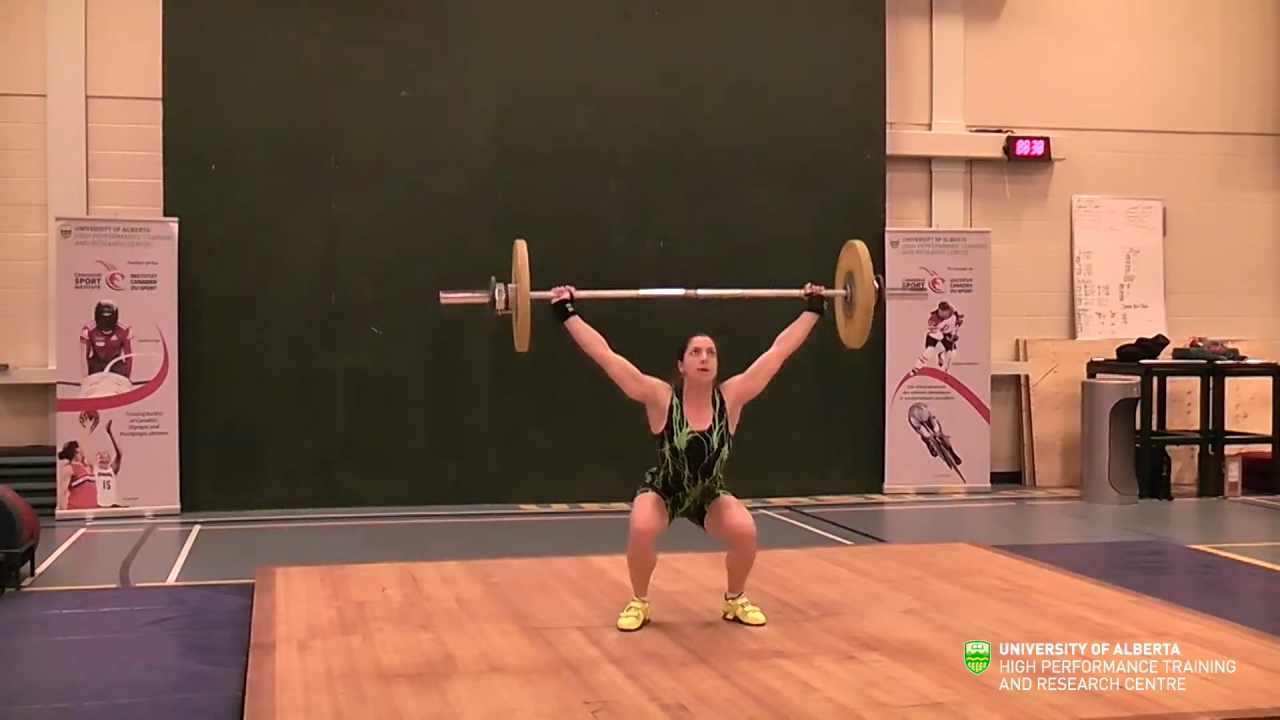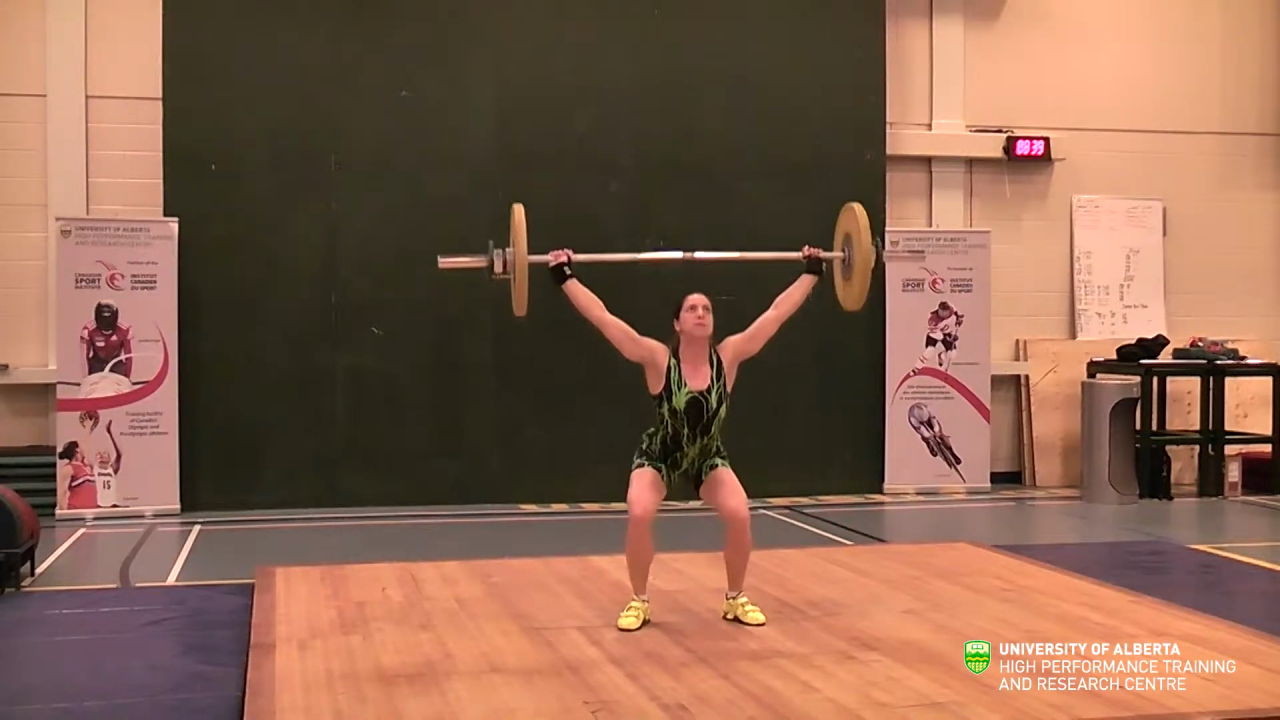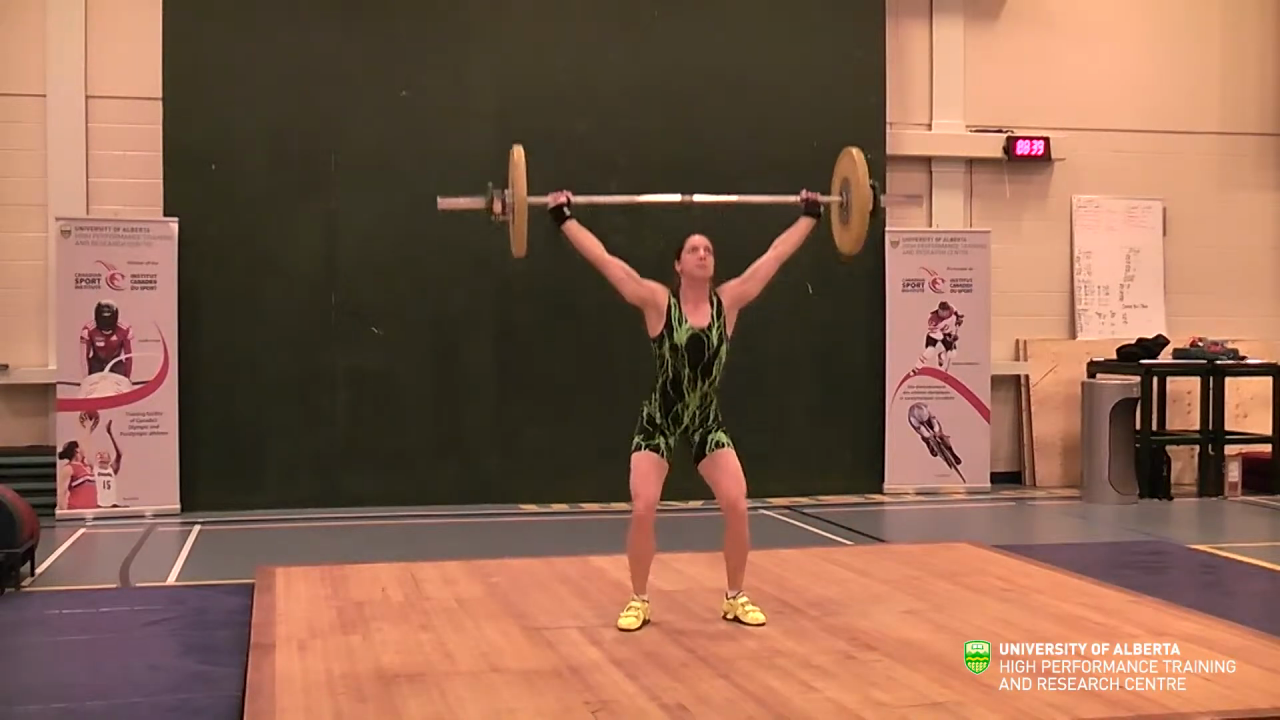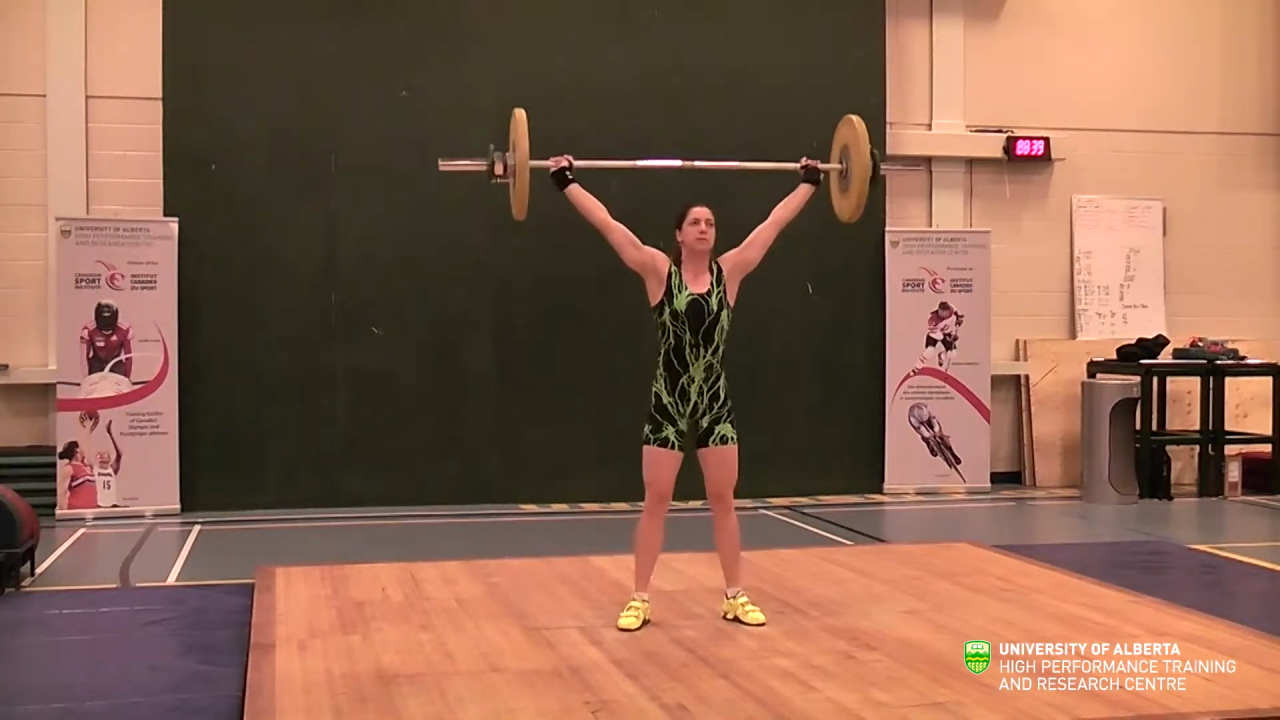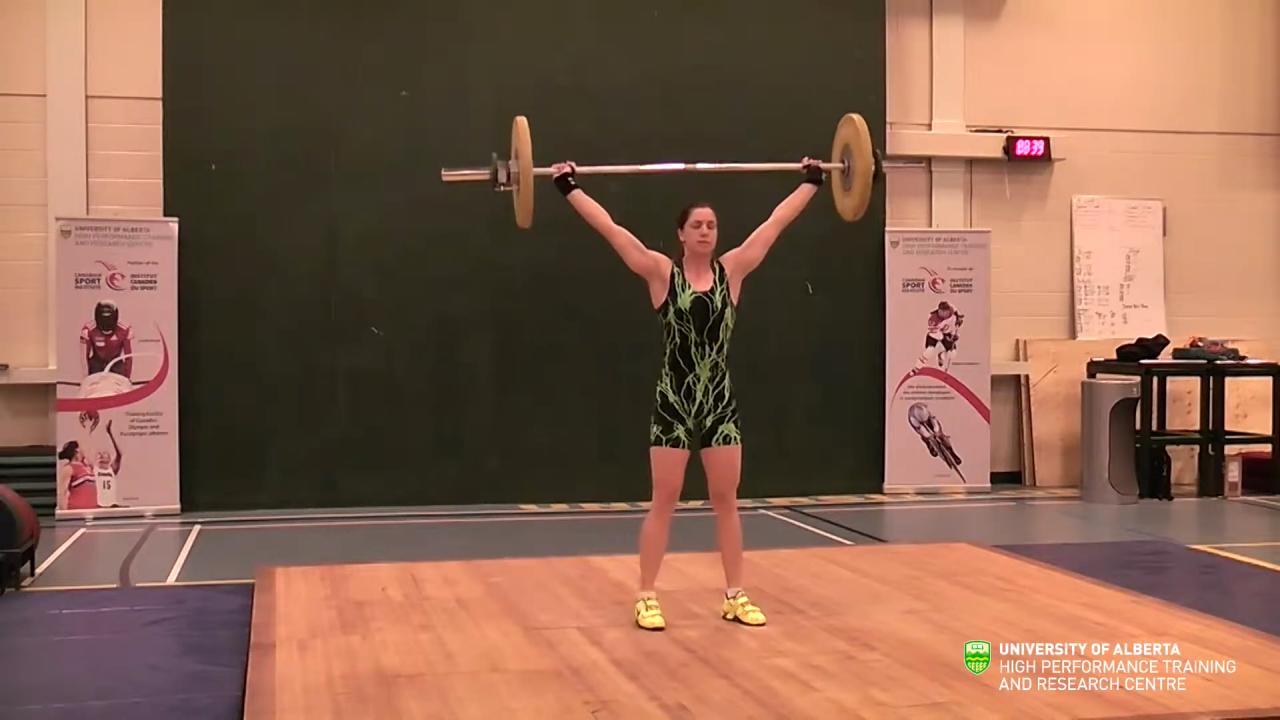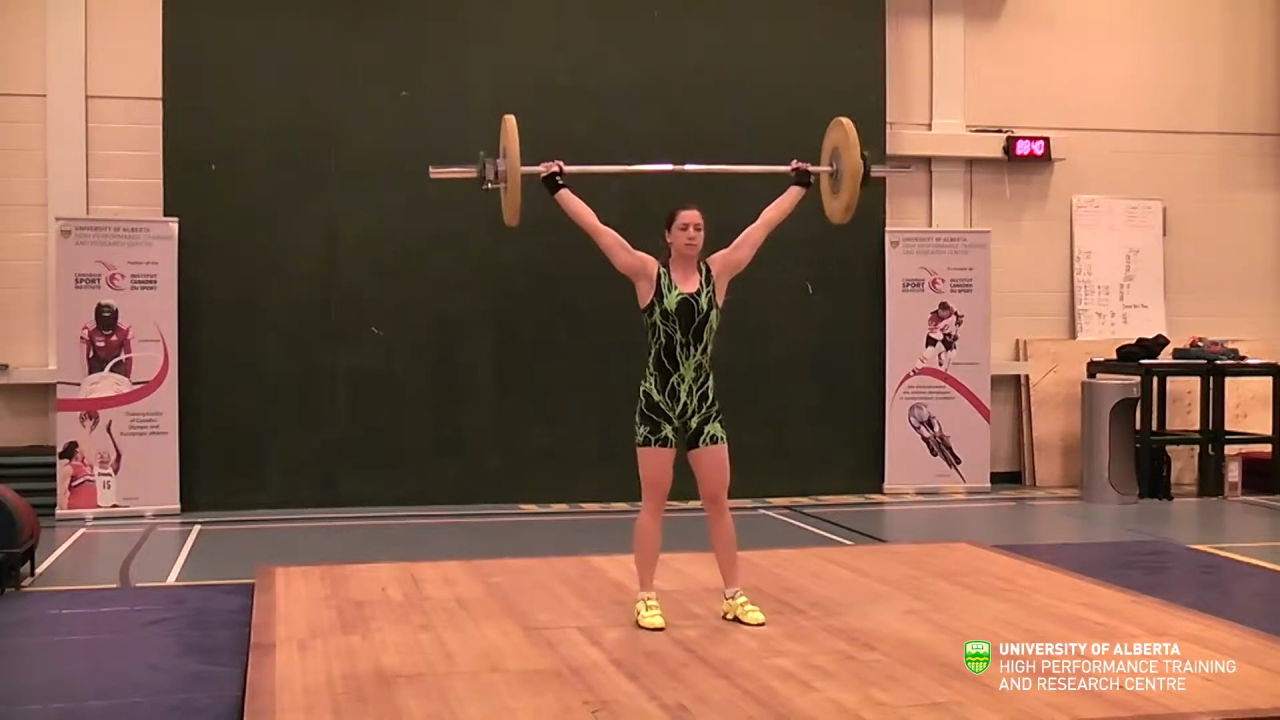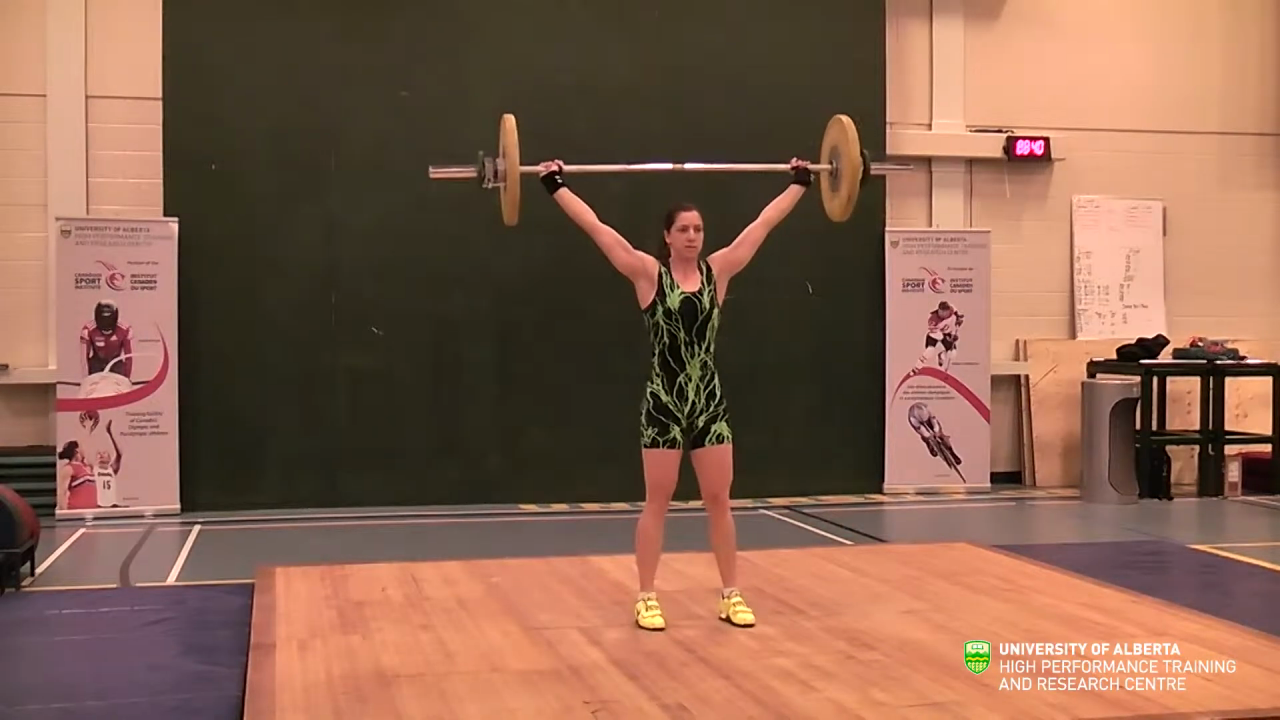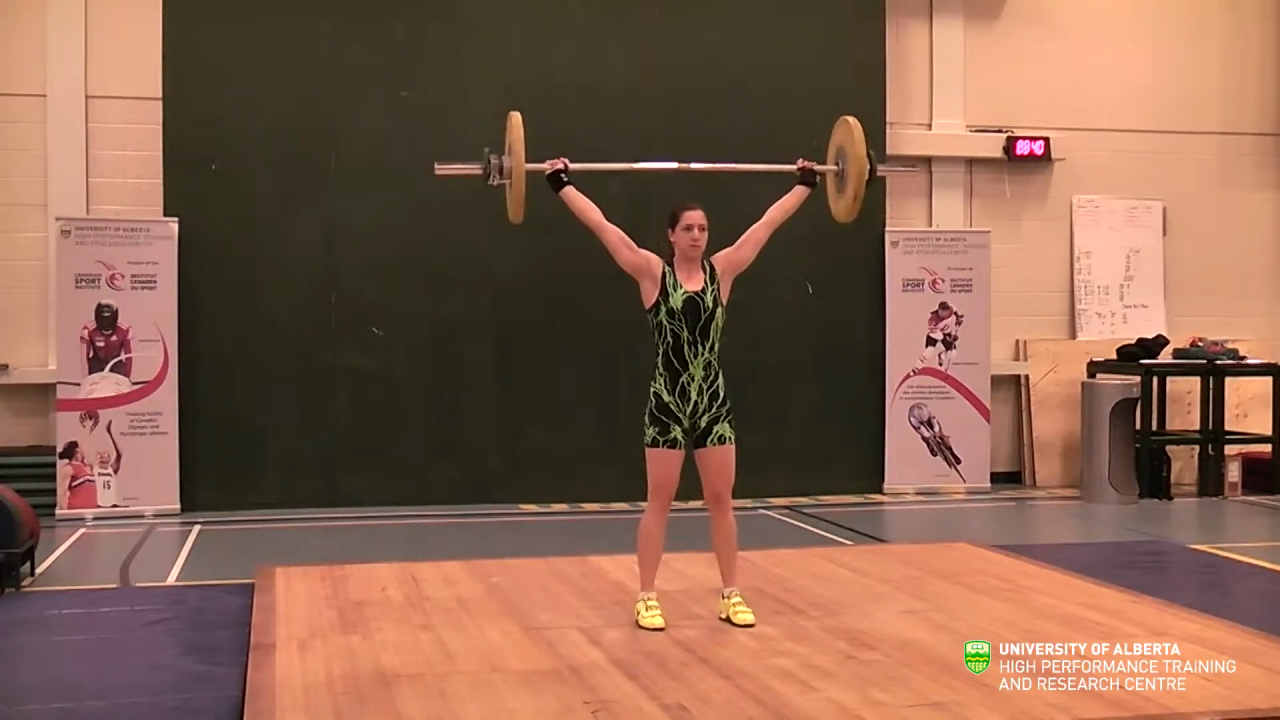
dt=0.3s
person 1, frame 1
left shoulder: (731, 397)
right shoulder: (660, 399)
left elbow: (779, 350)
right elbow: (605, 354)
left wrist: (812, 310)
right wrist: (567, 312)
left hip: (710, 494)
right hip: (663, 491)
left knee: (744, 531)
right knee: (641, 529)
left ankle: (735, 599)
right ankle: (639, 602)
person 1, frame 2
left shoulder: (728, 356)
right shoulder: (658, 360)
left elbow: (776, 313)
right elbow: (603, 318)
left wrist: (811, 272)
right wrist: (564, 276)
left hip: (707, 455)
right hip: (658, 454)
left knee: (739, 516)
right knee: (640, 515)
left ankle: (736, 599)
right ankle: (639, 601)
person 1, frame 3
left shoulder: (728, 301)
right shoulder: (658, 302)
left elbow: (774, 256)
right elbow: (604, 260)
left wrist: (809, 216)
right wrist: (564, 218)
left hip: (707, 423)
right hip: (658, 423)
left knee: (737, 505)
right knee: (643, 508)
left ankle: (735, 597)
right ankle: (638, 601)
person 1, frame 4
left shoulder: (729, 270)
right shoulder: (659, 270)
left elbow: (775, 223)
right elbow: (607, 224)
left wrist: (809, 183)
right wrist: (565, 181)
left hip: (715, 400)
right hip: (668, 400)
left knee: (723, 501)
right knee: (656, 502)
left ankle: (735, 597)
right ankle: (638, 599)
person 1, frame 5
left shoulder: (731, 270)
right shoulder: (661, 271)
left elbow: (776, 221)
right elbow: (609, 228)
left wrist: (811, 182)
right wrist: (569, 187)
left hip: (719, 399)
right hip: (673, 399)
left knee: (726, 500)
right knee: (664, 501)
left ankle: (735, 596)
right ankle: (646, 598)
person 1, frame 6
left shoulder: (718, 272)
right shoulder: (648, 273)
left elbow: (764, 224)
right elbow: (596, 228)
left wrist: (800, 184)
right wrist: (557, 186)
left hip: (703, 400)
right hip: (658, 400)
left knee: (718, 501)
right knee: (654, 502)
left ankle: (734, 596)
right ankle: (646, 599)
person 1, frame 7
left shoulder: (718, 270)
right shoulder: (648, 273)
left elbow: (764, 223)
right elbow: (596, 227)
left wrist: (799, 183)
right wrist: (556, 185)
left hip: (709, 399)
right hip: (664, 399)
left knee: (719, 501)
right knee: (657, 502)
left ankle: (731, 595)
right ankle: (646, 599)
person 1, frame 8
left shoulder: (721, 271)
right shoulder: (652, 272)
left elbow: (767, 223)
right elbow: (601, 225)
left wrist: (804, 184)
right wrist: (561, 183)
left hip: (712, 400)
right hip: (668, 400)
left knee: (721, 501)
right knee: (660, 502)
left ankle: (731, 596)
right ankle: (646, 599)
